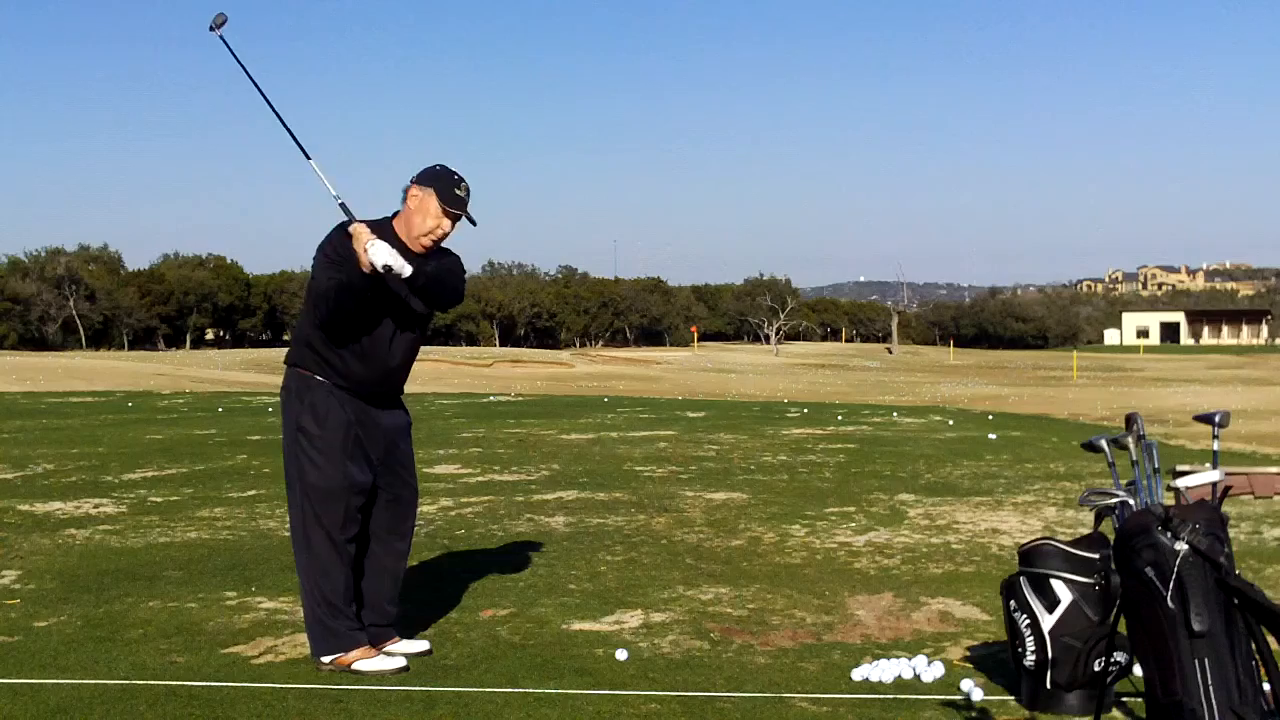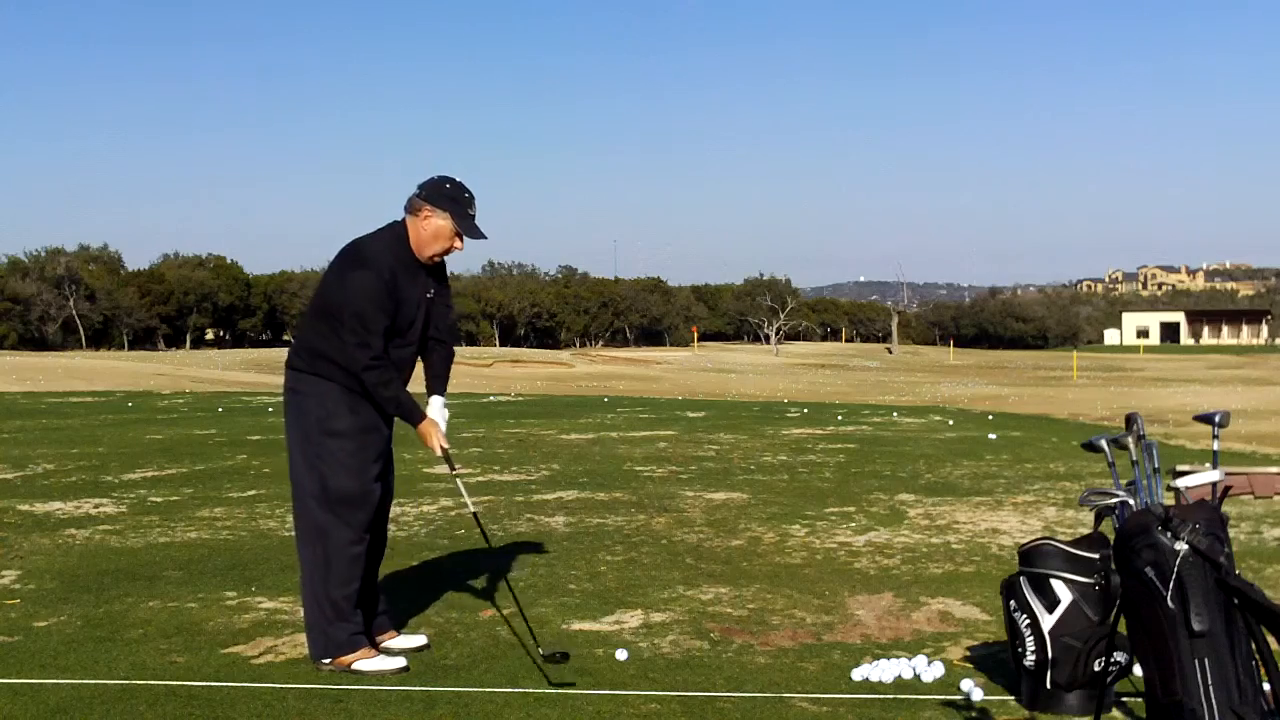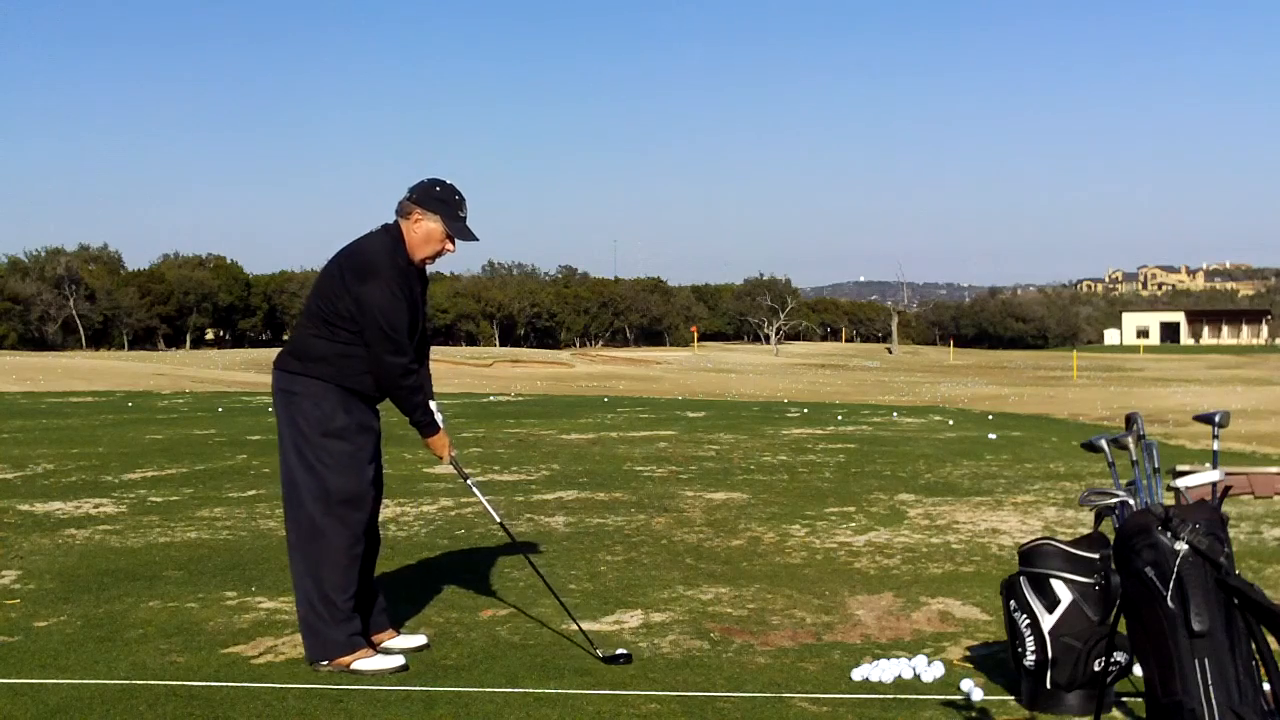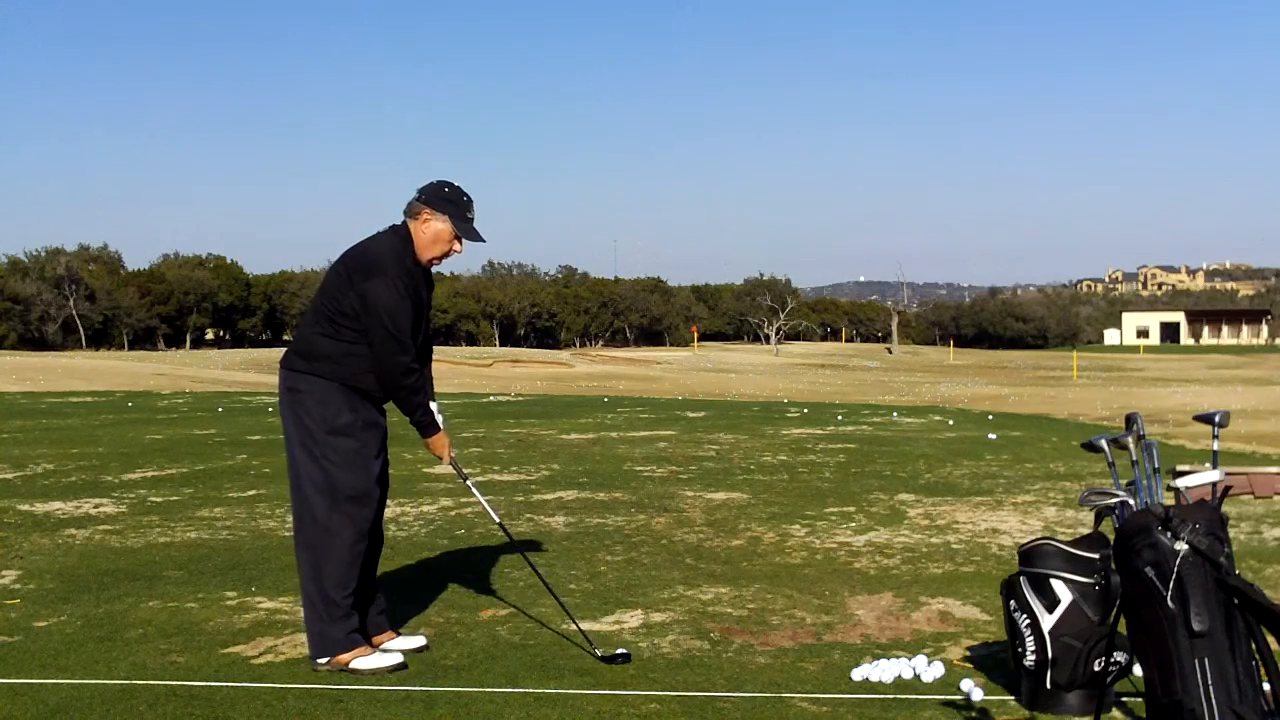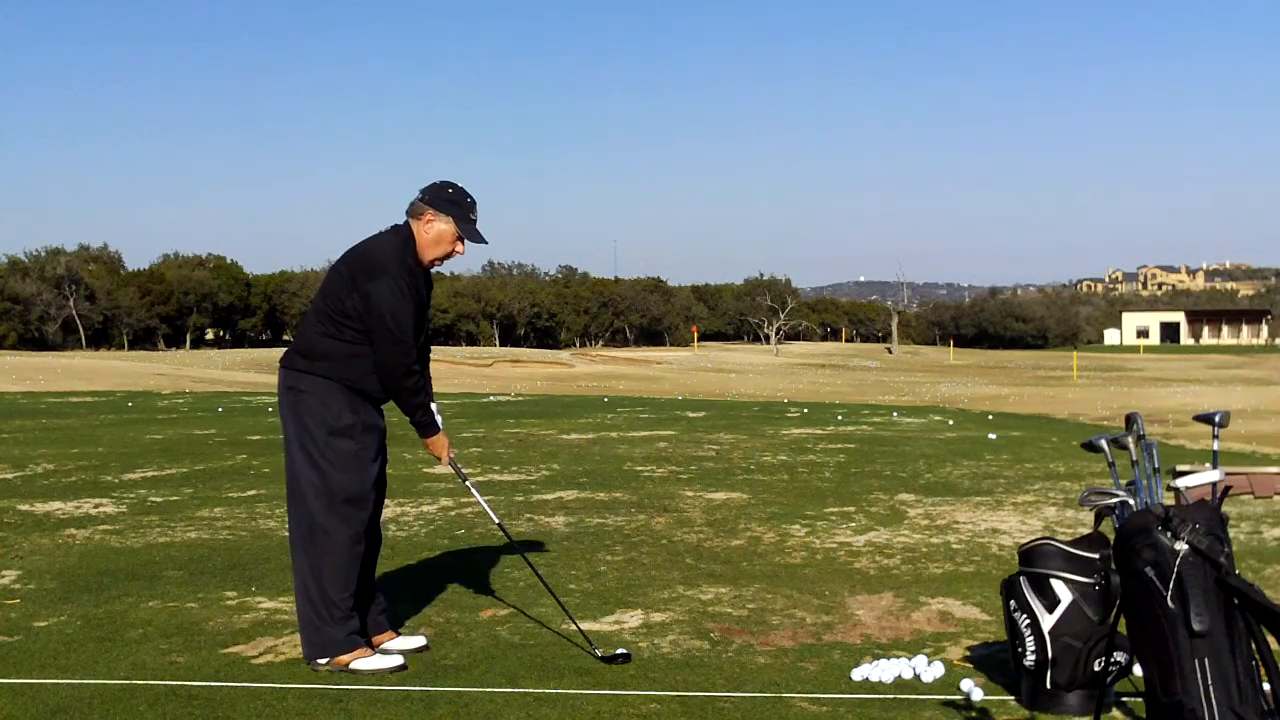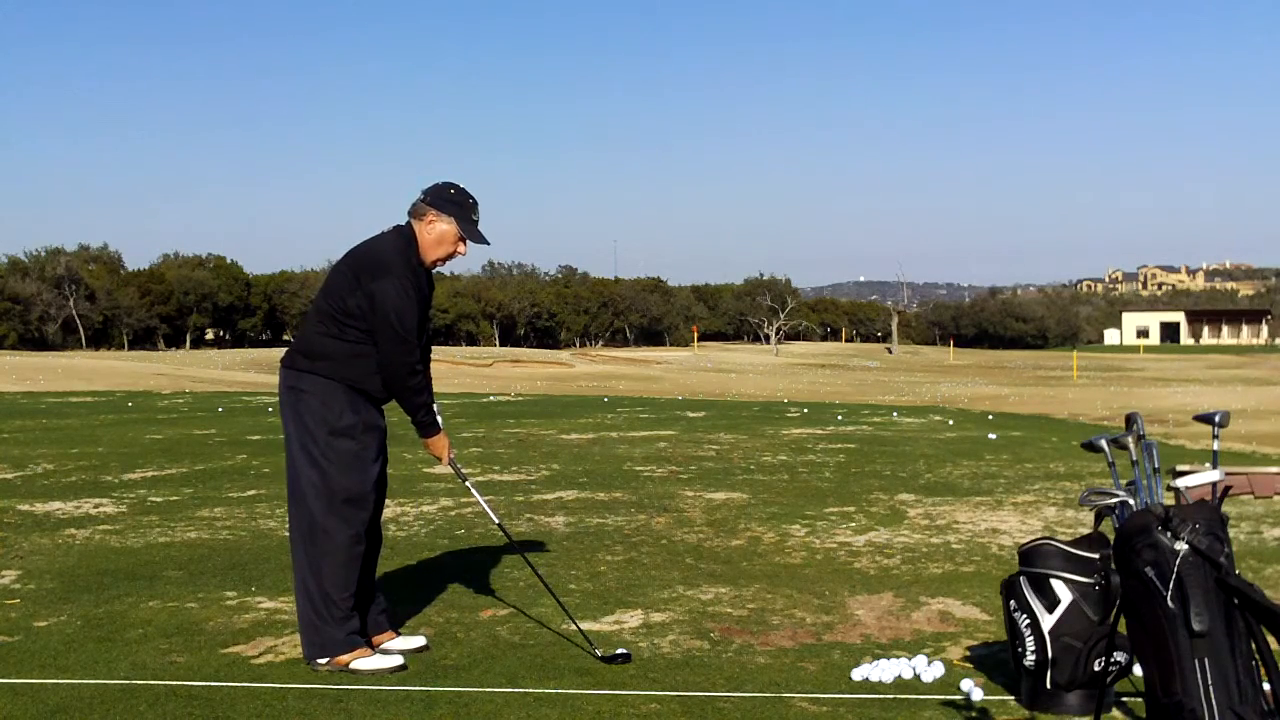
dt=0.7s
person 1, frame 1
left shoulder: (442, 264)
right shoulder: (344, 242)
left elbow: (448, 294)
right elbow: (330, 315)
left wrist: (399, 268)
right wrist: (363, 269)
left hip: (384, 404)
right hip: (323, 395)
left knee: (392, 512)
right knee: (332, 513)
left ankle: (376, 630)
right ankle: (339, 643)
person 1, frame 2
left shoulder: (432, 269)
right shoulder: (368, 262)
left elbow: (439, 336)
right elbow: (364, 356)
left wrist: (437, 399)
right wrist: (415, 419)
left hip: (366, 399)
right hip: (326, 393)
left knee: (370, 509)
right knee: (340, 509)
left ankle: (370, 624)
right ankle: (339, 643)
person 1, frame 3
left shoulder: (407, 267)
right shoulder: (374, 265)
left elbow: (412, 348)
right elbow: (391, 361)
left wrist: (429, 406)
right wrist: (429, 428)
left hip: (349, 397)
right hip: (317, 394)
left knee: (360, 509)
right knee: (333, 511)
left ankle: (369, 624)
right ankle: (335, 644)
person 1, frame 4
left shoulder: (413, 270)
right shoulder: (381, 263)
left elbow: (415, 351)
right elbow: (393, 358)
left wrist: (432, 410)
right wrist: (429, 427)
left hip: (355, 396)
right hip: (323, 392)
left knee: (365, 508)
right knee: (339, 508)
left ankle: (367, 626)
right ankle: (335, 641)
person 1, frame 5
left shoulder: (412, 269)
right shoulder: (384, 264)
left elbow: (413, 352)
right elbow: (395, 359)
left wrist: (430, 412)
right wrist: (427, 428)
left hip: (353, 397)
right hip: (322, 393)
left knee: (361, 511)
right knee: (334, 512)
left ankle: (370, 626)
right ankle: (333, 643)
person 1, frame 6
left shoulder: (413, 269)
right shoulder: (388, 265)
left elbow: (414, 352)
right elbow: (399, 360)
left wrist: (430, 415)
right wrist: (429, 428)
left hip: (354, 397)
right hip: (323, 395)
left knee: (361, 511)
right knee: (334, 514)
left ankle: (369, 626)
right ankle: (333, 644)
